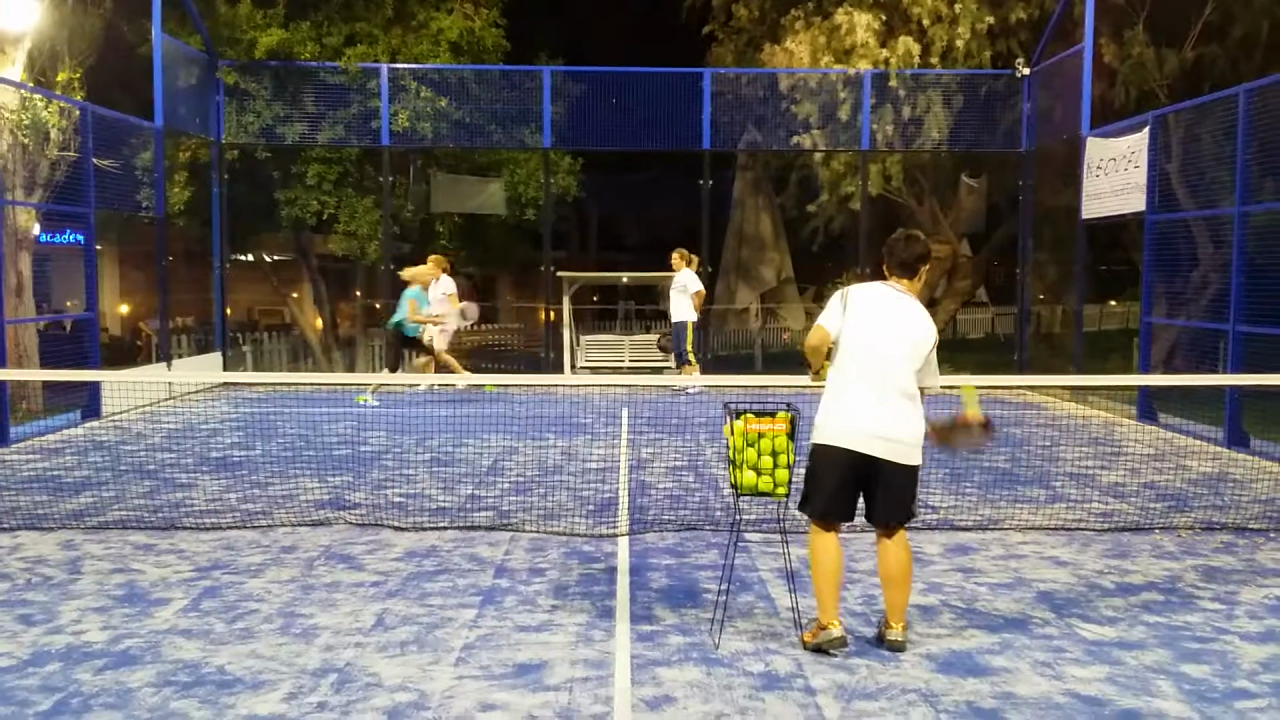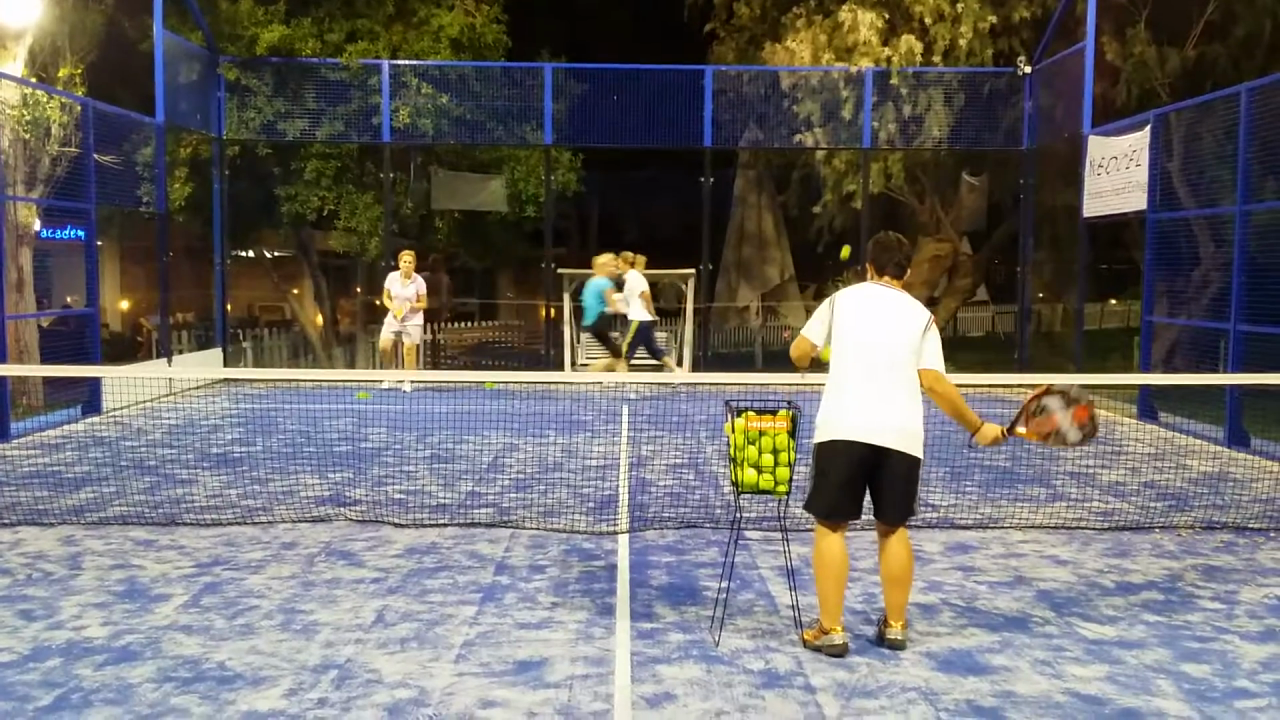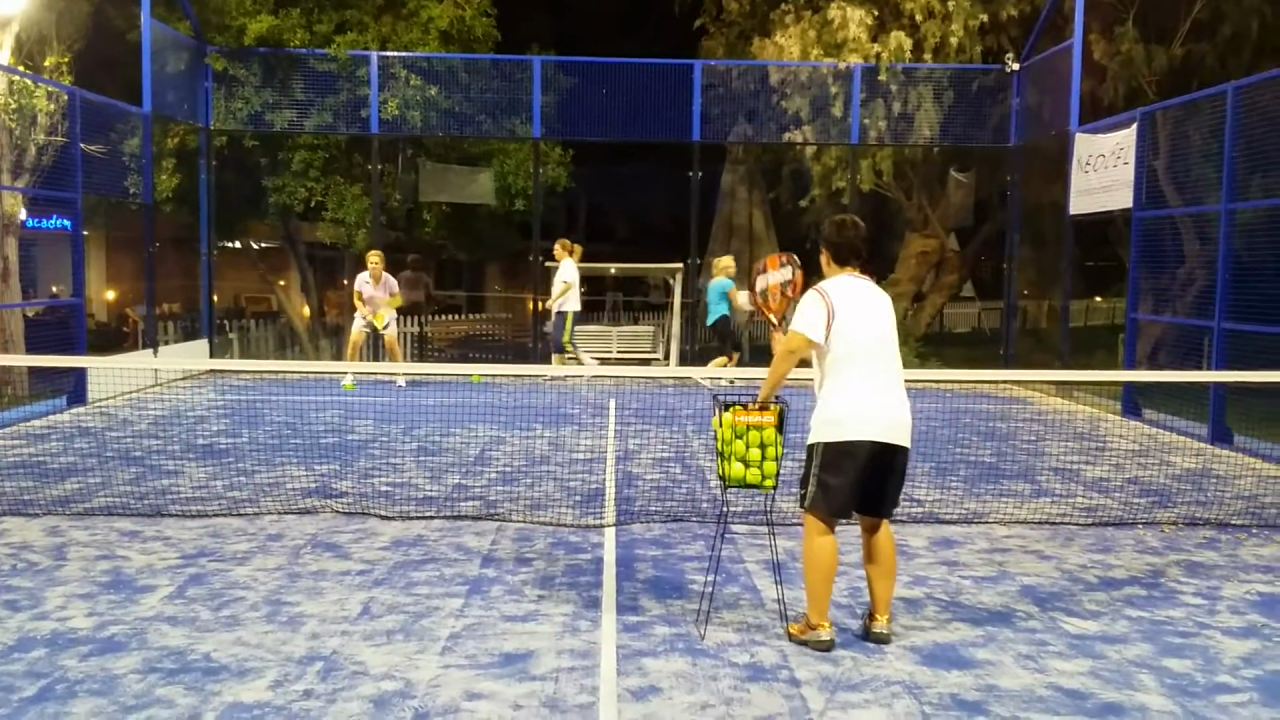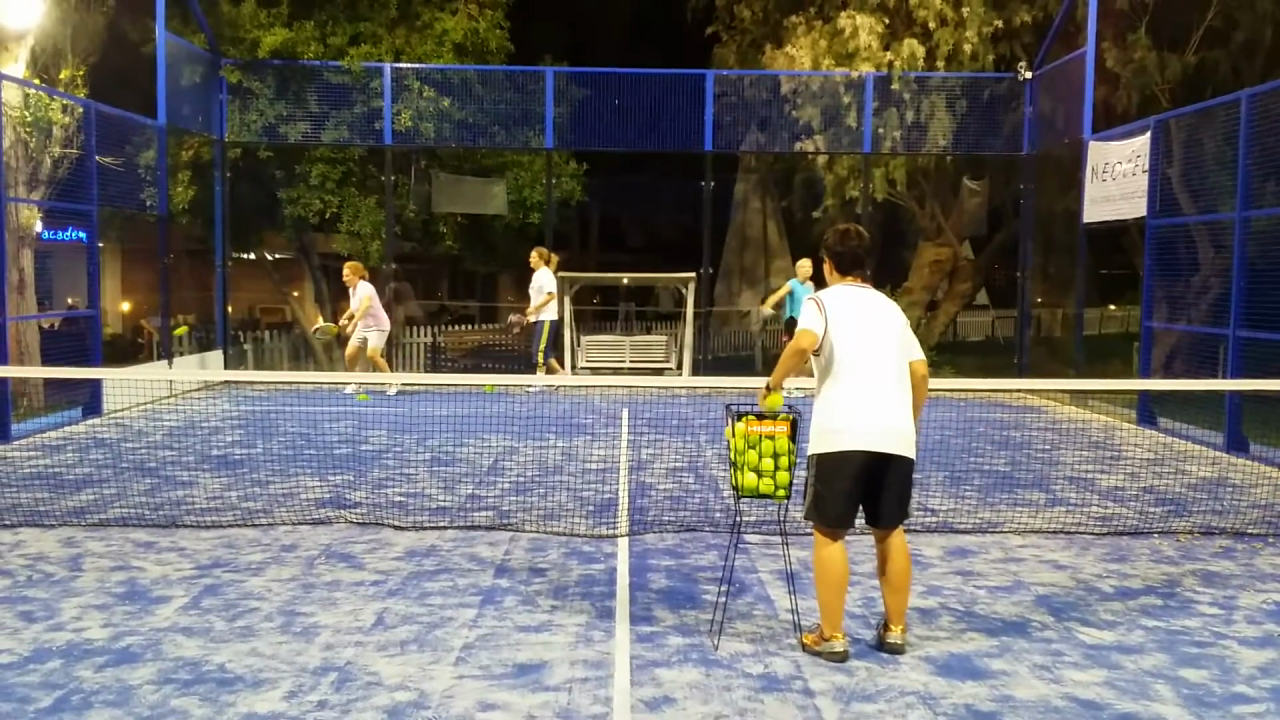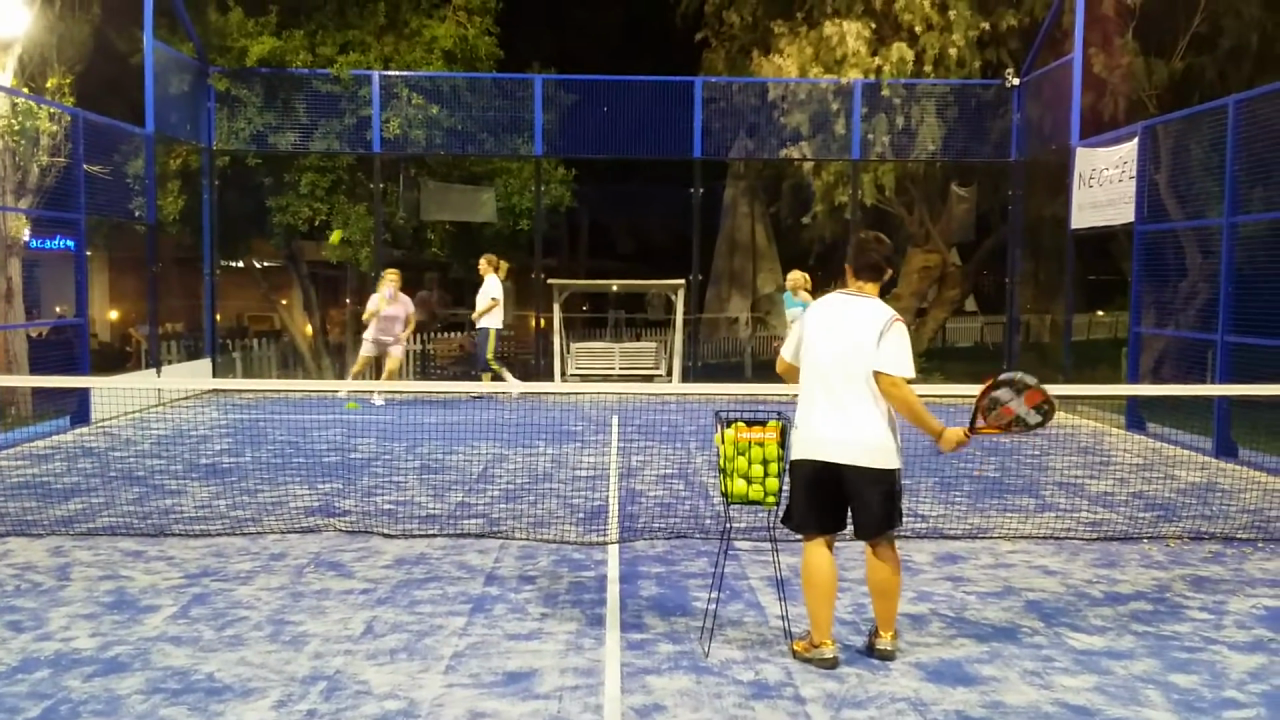
dt=0.7s
person 1, frame 1
left shoulder: (852, 295)
right shoulder: (926, 323)
left elbow: (816, 343)
left wrist: (818, 368)
left hip: (840, 432)
right hip: (899, 440)
left knee: (825, 526)
right knee: (891, 532)
left ankle: (828, 626)
right ankle: (895, 627)
person 1, frame 2
left shoulder: (842, 298)
right shoulder: (920, 315)
left elbow: (799, 351)
right elbow: (934, 383)
left wrist: (808, 360)
right wrist: (977, 427)
left hip: (843, 428)
right hip: (900, 435)
left knee: (830, 527)
right knee: (892, 529)
left ankle: (830, 630)
right ankle: (894, 626)
person 1, frame 3
left shoulder: (824, 294)
right shoulder: (880, 296)
left elbow: (793, 348)
left wrist: (764, 396)
right wrist: (819, 360)
left hip: (844, 425)
right hip: (893, 425)
left knee: (819, 521)
right knee: (876, 522)
left ankle: (816, 625)
right ankle: (880, 620)
person 1, frame 4
left shoulder: (823, 301)
right shoulder: (891, 308)
left elbow: (803, 344)
right elbow: (920, 373)
left wrist: (772, 384)
right wrist: (910, 423)
left hip: (842, 435)
right hip: (896, 436)
left knee: (829, 532)
right knee: (890, 531)
left ankle: (832, 636)
right ankle: (895, 630)
person 1, frame 5
left shoulder: (815, 310)
right shoulder: (887, 320)
left elbow: (785, 369)
right elbow: (891, 388)
right wrist: (939, 432)
left hip: (813, 445)
right hip: (870, 449)
left knee: (817, 540)
right knee: (880, 541)
left ankle: (821, 642)
right ankle: (885, 636)
